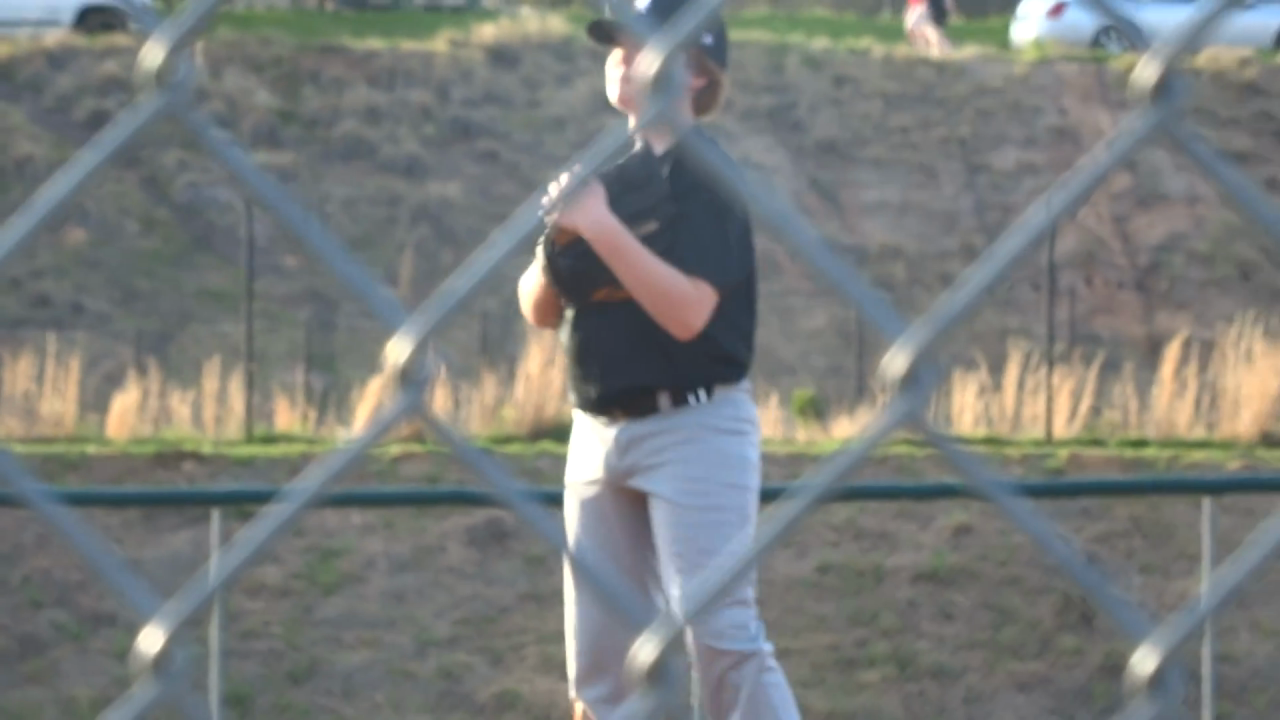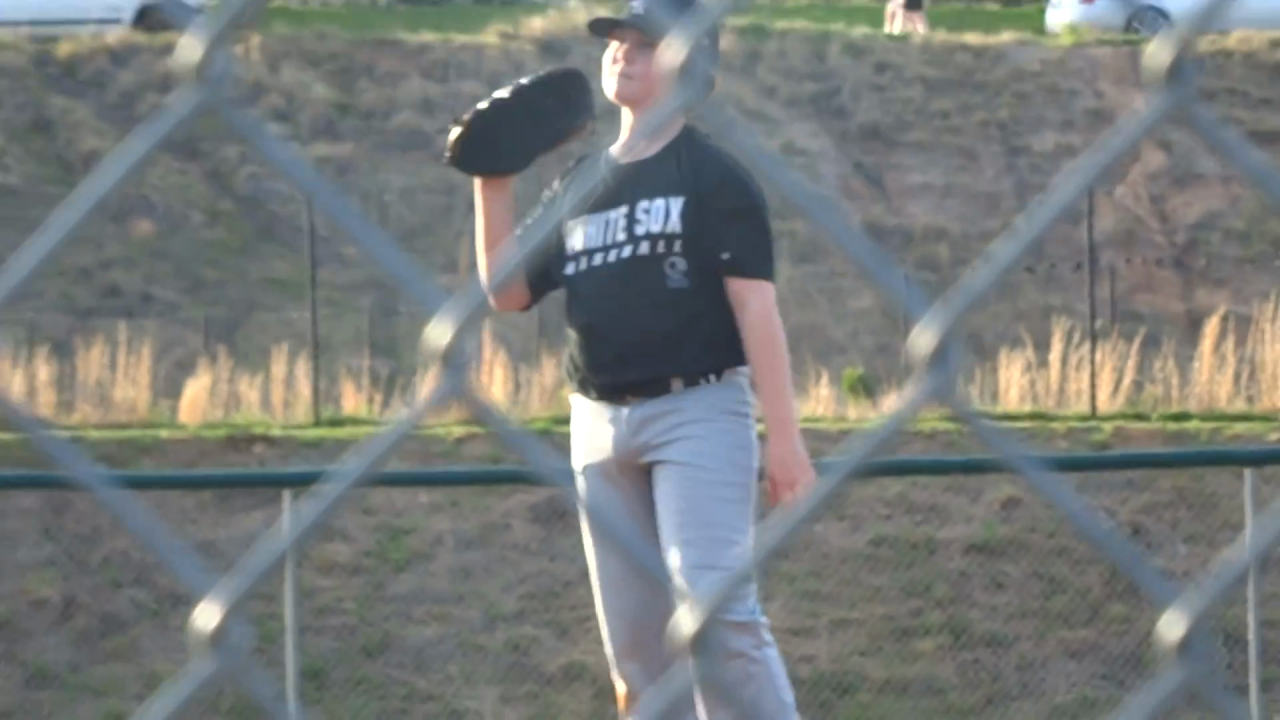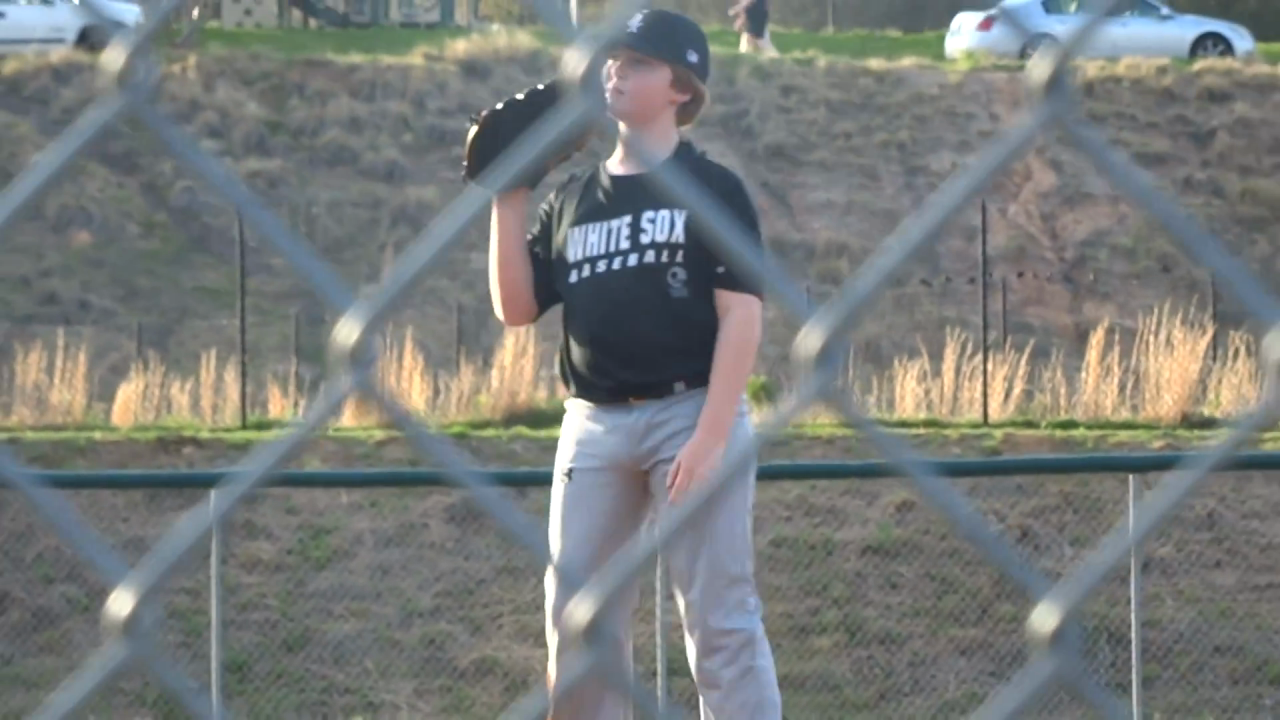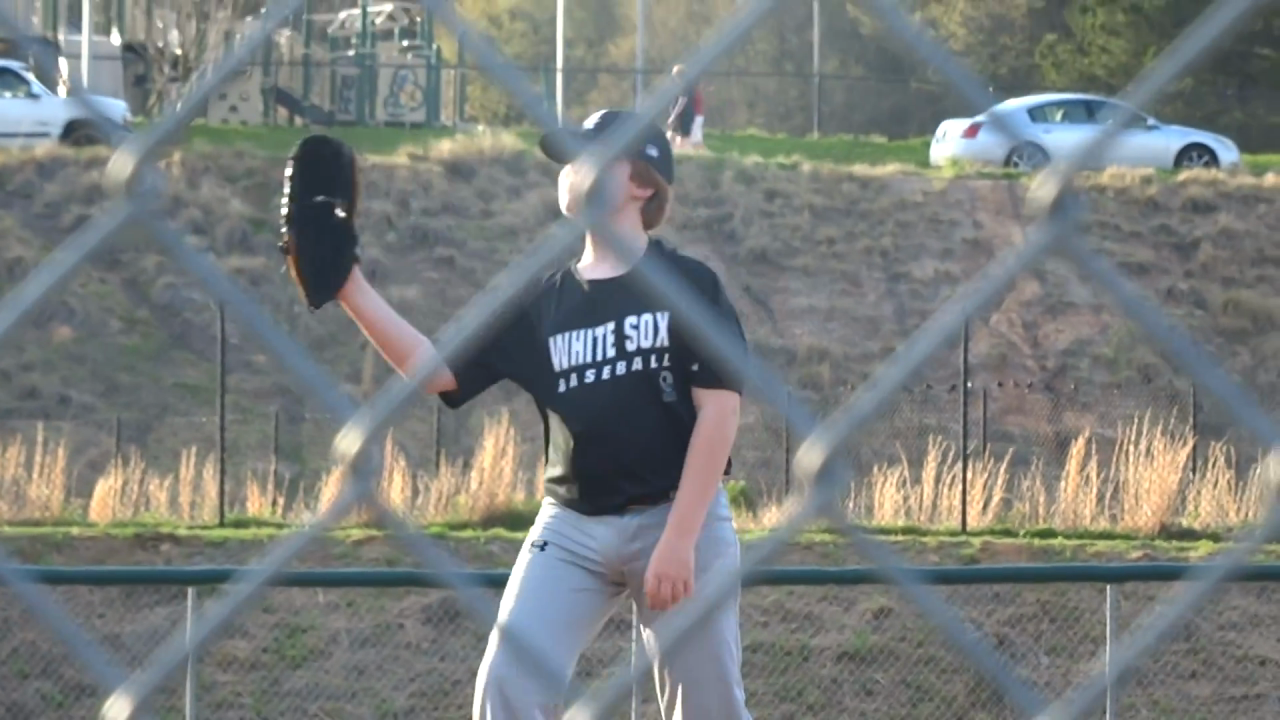
dt=0.7s
person 1, frame 1
left shoulder: (702, 180)
right shoulder: (599, 181)
left elbow: (688, 313)
right elbow: (535, 309)
left wrist: (600, 228)
left hip: (697, 428)
right hip: (597, 435)
left knee: (720, 638)
right knee: (601, 653)
person 1, frame 2
left shoulder: (713, 172)
right shoulder: (579, 180)
left elbow: (755, 305)
right elbow: (508, 292)
left wrist: (783, 434)
right wrist: (491, 188)
left hip: (698, 409)
right hip: (599, 423)
left knee: (717, 612)
right knee: (634, 629)
person 1, frame 3
left shoulder: (712, 187)
right shoulder: (571, 195)
left elbow: (743, 317)
right elbow: (515, 308)
left wrist: (709, 436)
right wrist: (507, 200)
left hip: (694, 418)
right hip: (594, 425)
left knee: (721, 616)
person 1, frame 4
left shoulder: (687, 283)
right shoulder: (540, 301)
left elbow: (719, 408)
right elbow: (437, 372)
left wrist: (679, 538)
right wrist: (349, 285)
left hip: (674, 518)
right hip: (571, 527)
